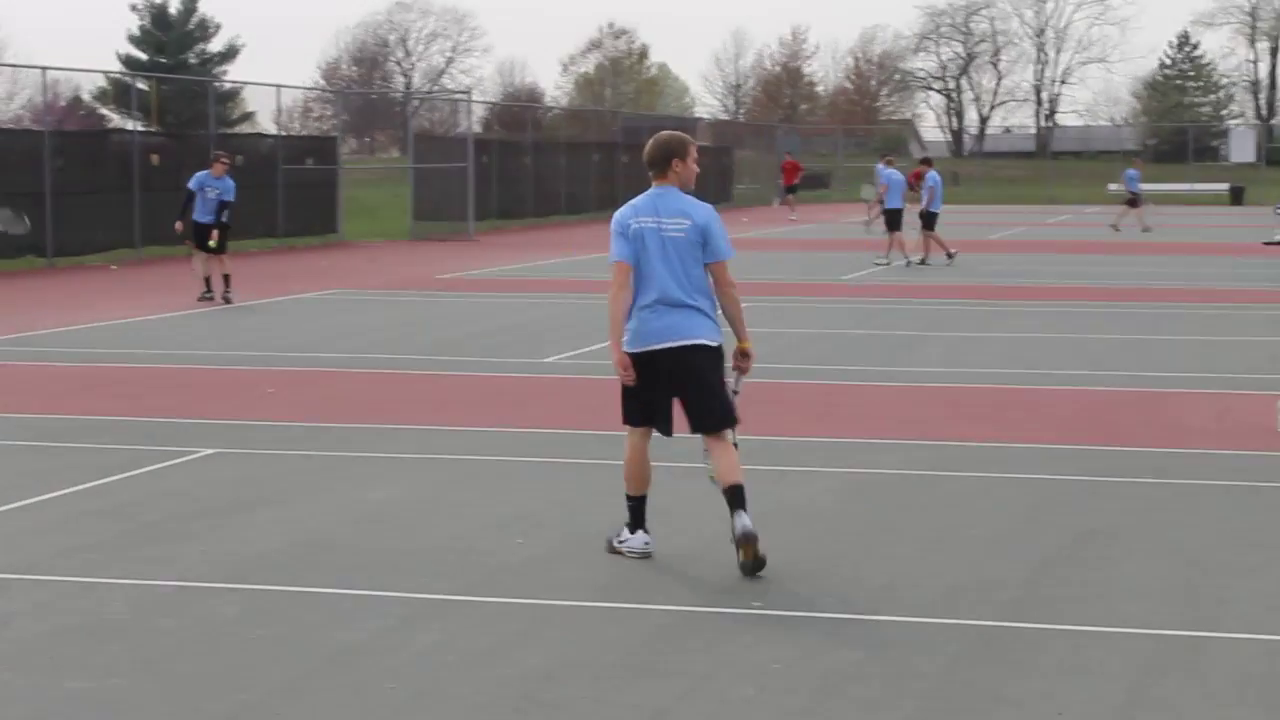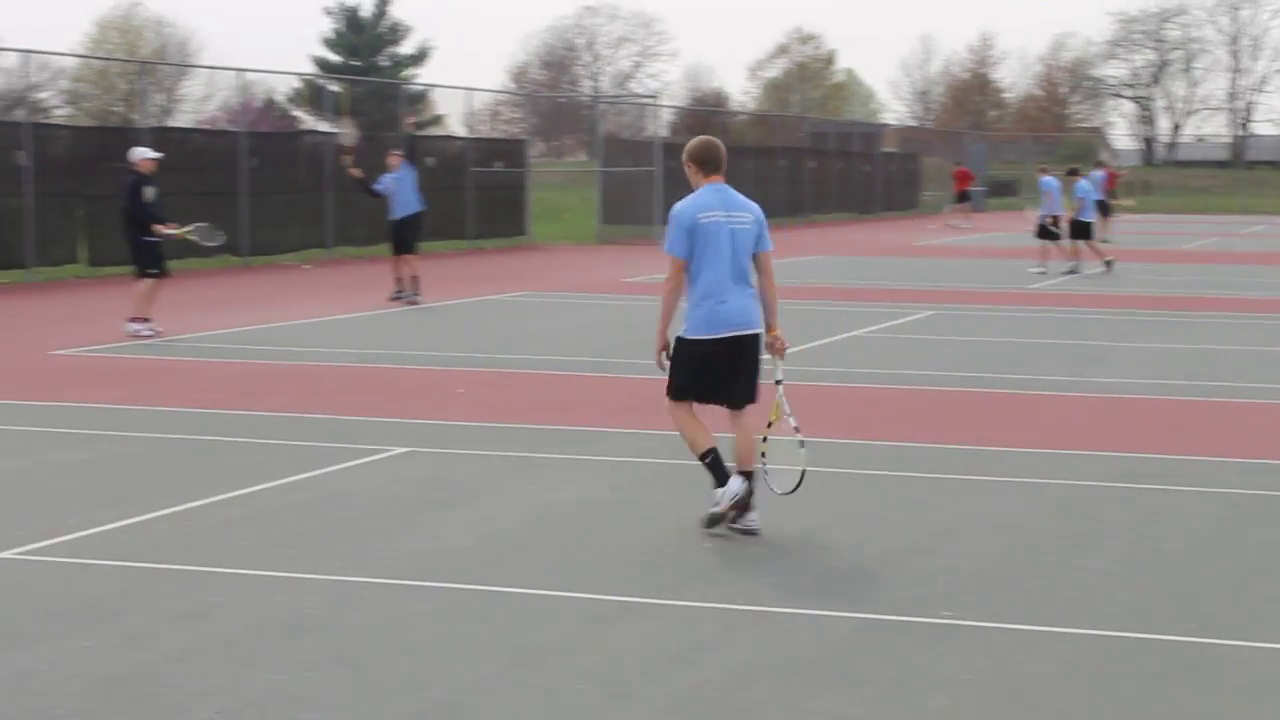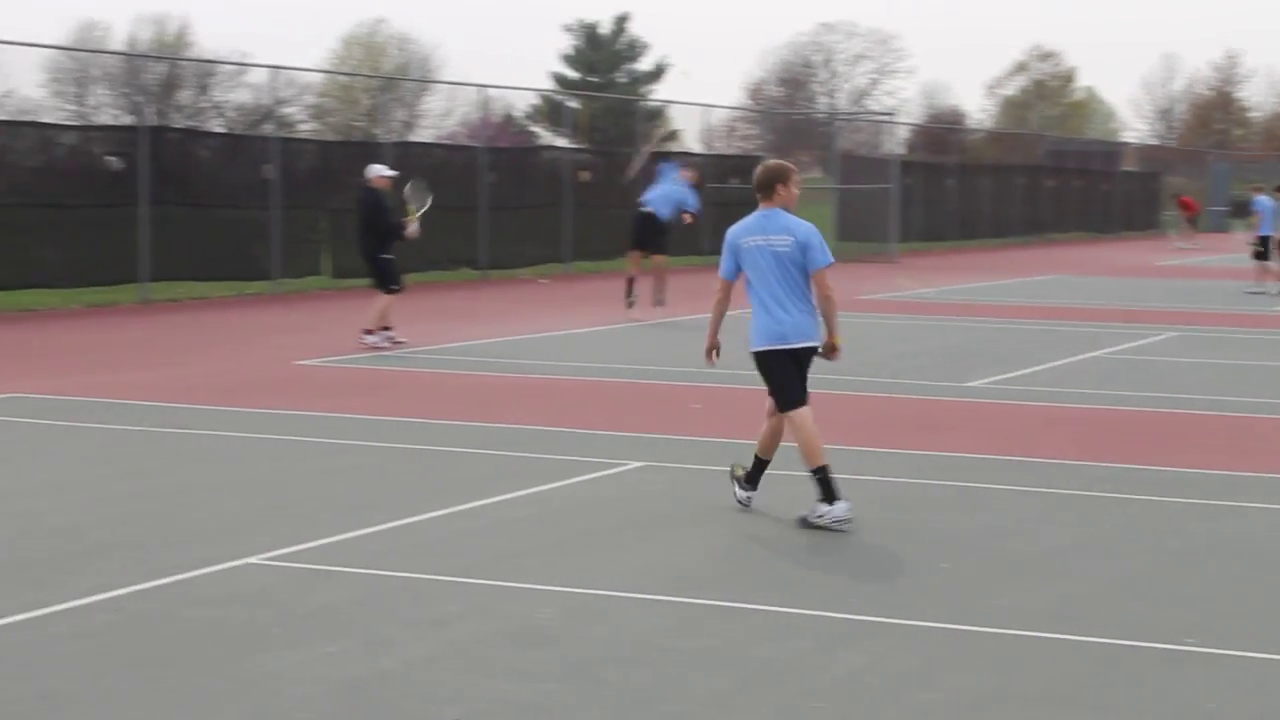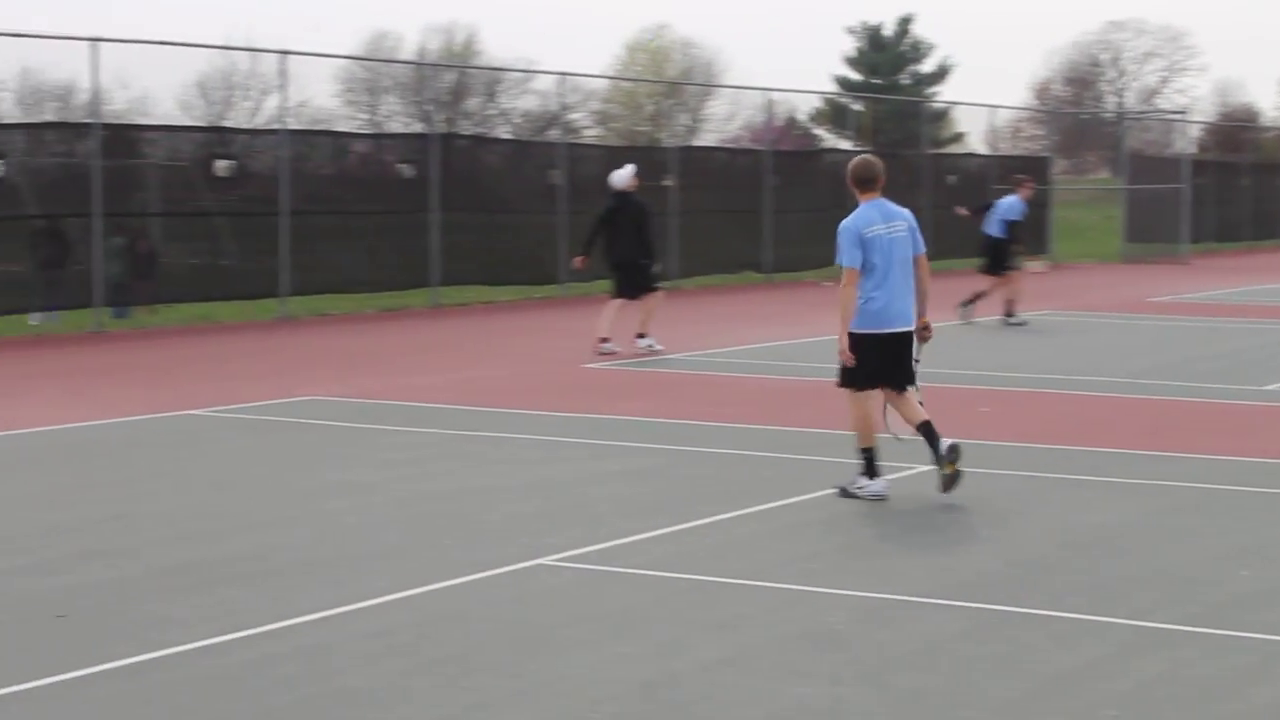
dt=0.7s
person 1, frame 1
left shoulder: (626, 217)
right shoulder: (703, 215)
left elbow: (620, 286)
right elbow: (724, 286)
left wrist: (617, 349)
right wrist: (743, 342)
left hip: (646, 342)
right hip: (698, 339)
left knee: (638, 436)
right knee: (717, 438)
left ankle: (636, 531)
right ankle: (742, 525)
person 1, frame 2
left shoulder: (686, 210)
right shoulder: (751, 210)
left elbow: (675, 279)
right elbow: (766, 276)
left wrist: (662, 333)
right wrist: (772, 329)
left hip: (703, 327)
right hip: (747, 326)
left knee: (679, 405)
right knee: (740, 412)
left ankle: (725, 482)
right ankle: (744, 506)
person 1, frame 3
left shoulder: (737, 234)
right shoulder: (804, 231)
left elbow: (724, 292)
right elbow: (824, 290)
left wrist: (713, 335)
right wrist: (832, 335)
left hip: (769, 340)
right hip: (803, 336)
left knee: (797, 415)
right knee: (778, 406)
left ankle: (831, 501)
right ankle: (749, 482)
person 1, frame 4
left shoulder: (851, 226)
right shoulder: (905, 217)
left elbow: (849, 284)
right elbow: (922, 270)
left wrist: (843, 337)
right wrist: (922, 317)
left hip: (868, 324)
right hip: (903, 322)
left knee: (860, 395)
right knee: (897, 395)
left ankle: (871, 477)
right ankle: (940, 449)
